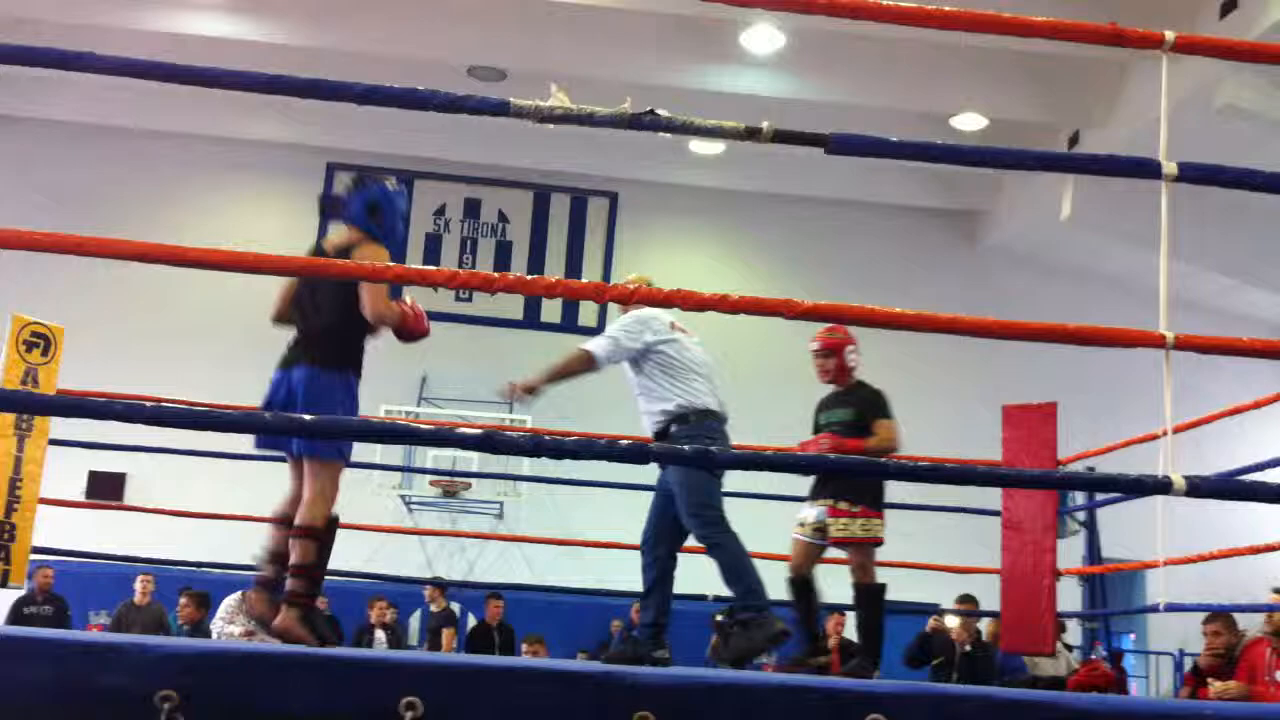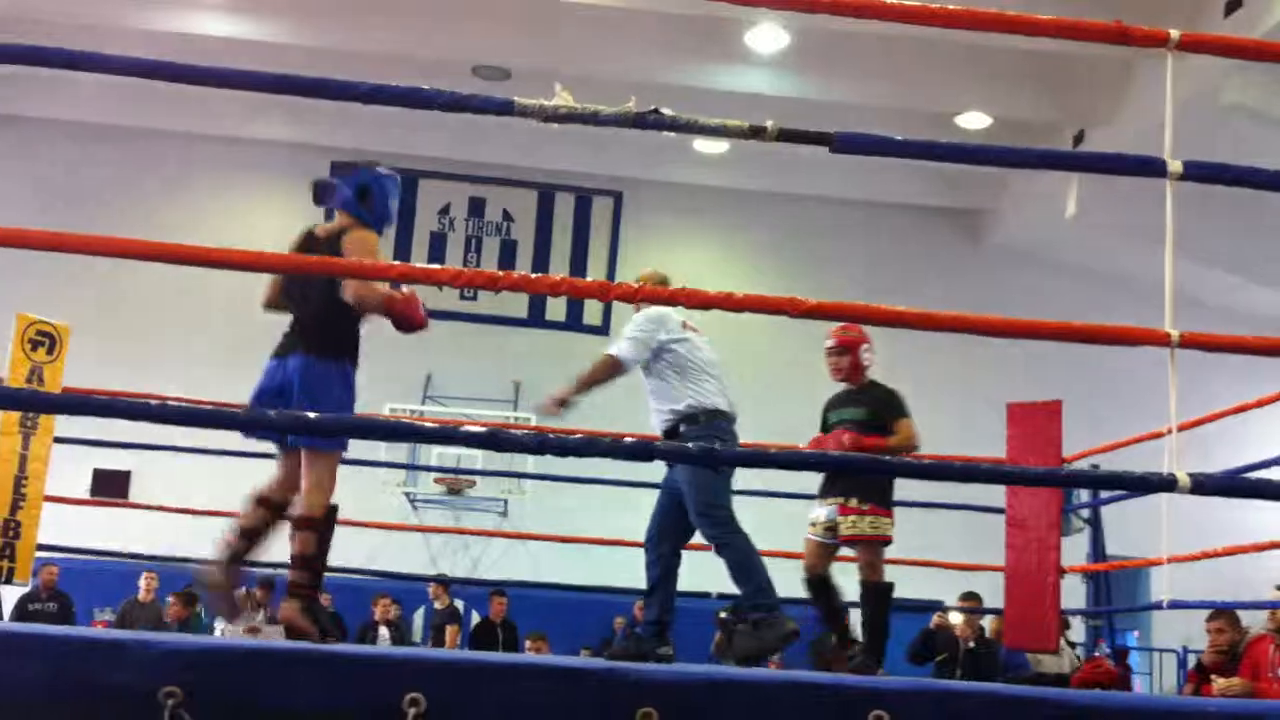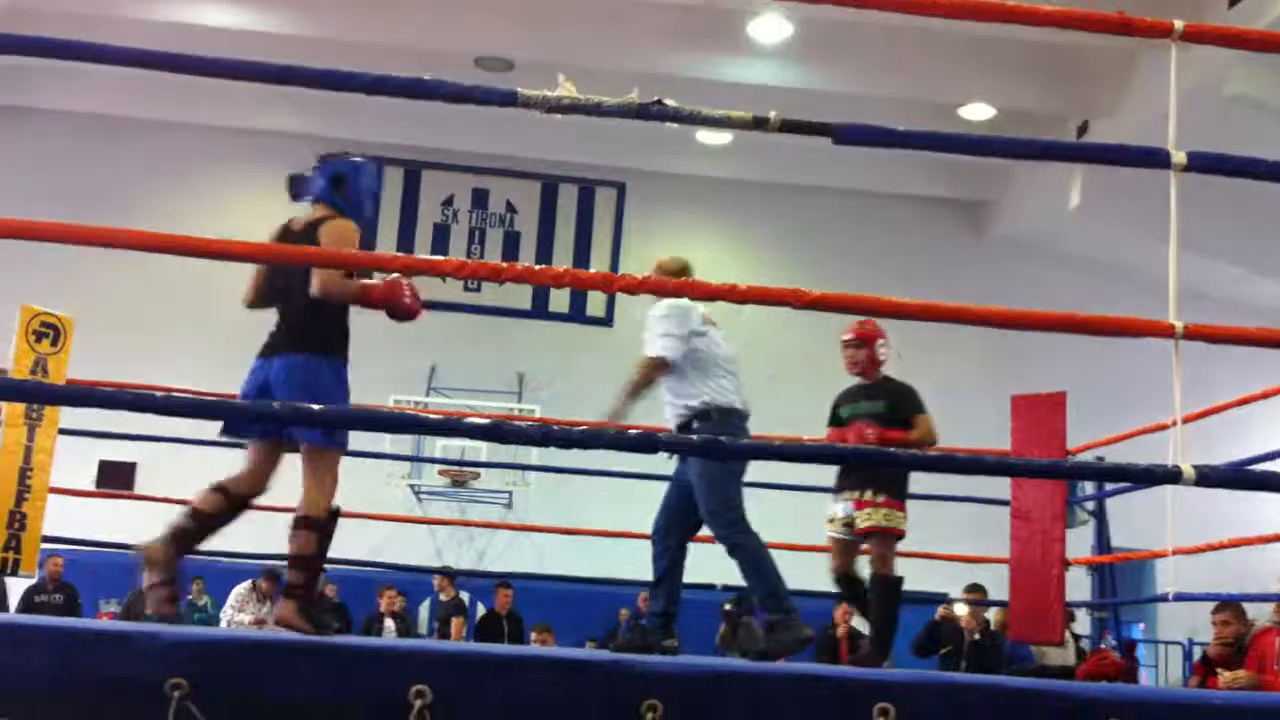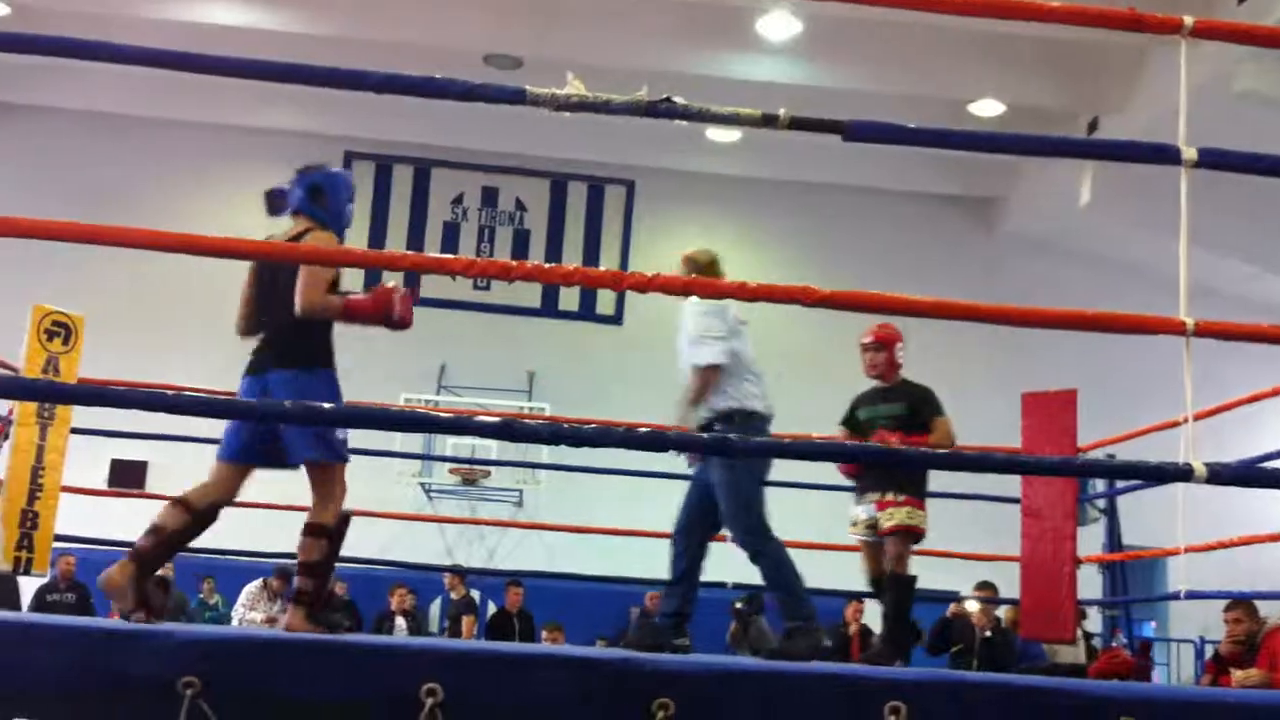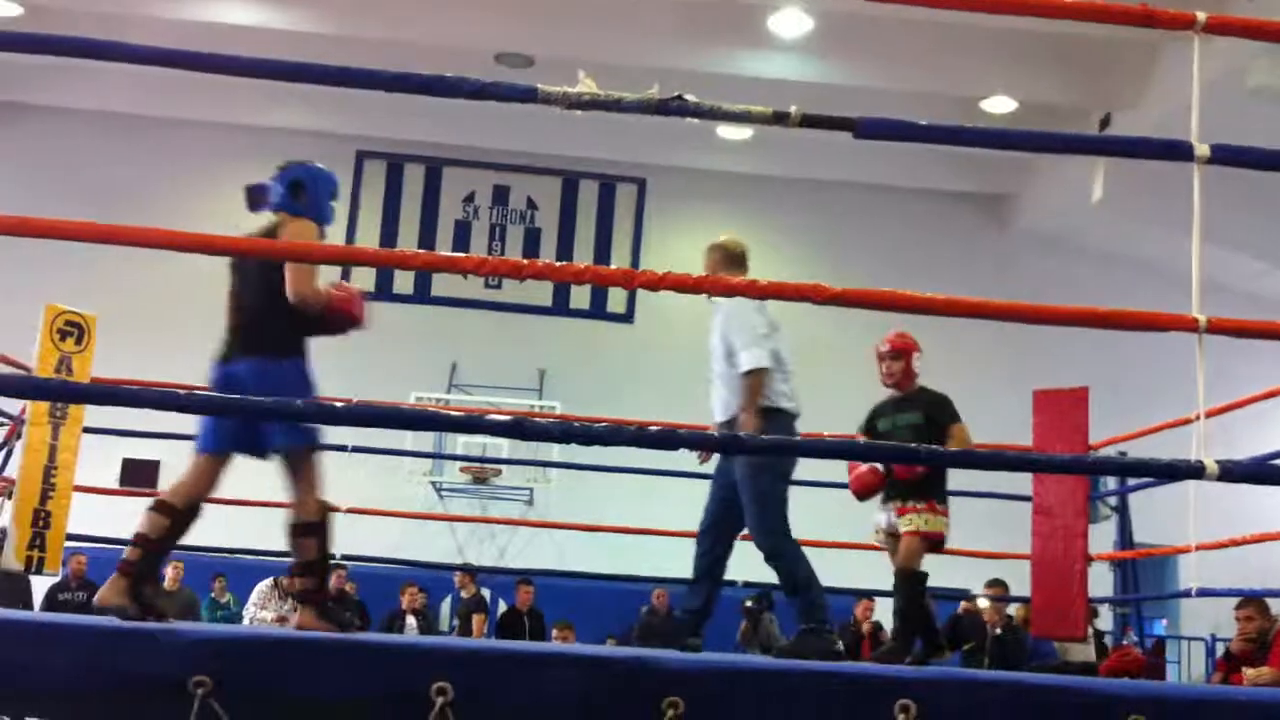
dt=0.1s
person 1, frame 1
left shoulder: (319, 252)
right shoulder: (369, 254)
left elbow: (281, 313)
right elbow: (376, 311)
right wrist: (407, 319)
left hip: (292, 371)
right hip: (330, 377)
left knee: (304, 488)
right knee: (320, 495)
left ankle: (267, 590)
right ankle: (295, 609)
person 1, frame 2
left shoulder: (309, 238)
right shoulder: (362, 238)
left elbow: (272, 299)
right elbow: (358, 293)
right wrist: (399, 304)
left hip: (287, 360)
right hip: (325, 365)
left knee: (290, 476)
right knee: (317, 483)
left ankle: (228, 563)
right ankle: (298, 599)
person 1, frame 3
left shoulder: (286, 232)
right shoulder: (341, 230)
left elbow: (253, 297)
right elbow: (324, 286)
right wrist: (380, 294)
left hip: (274, 359)
right hip: (316, 361)
left knee: (254, 473)
right knee: (321, 483)
left ankle: (168, 548)
right ankle: (294, 599)
person 1, frame 4
right shoulder: (321, 241)
left elbow: (246, 324)
right elbow: (309, 304)
right wrist: (368, 307)
left hip: (261, 375)
right hip: (306, 376)
left knee: (220, 488)
right knee: (329, 493)
left ankle: (131, 571)
right ankle: (305, 609)
person 1, frame 5
right shoulder: (300, 229)
right elbow: (300, 293)
left wrist: (316, 320)
right wrist: (337, 305)
left hip: (233, 364)
right hip: (275, 365)
left knee: (198, 479)
right knee: (305, 486)
left ankle: (124, 584)
right ankle: (312, 606)
person 2, frame 1
left shoulder: (640, 318)
right shoulder: (675, 329)
left elbow: (592, 354)
left wrist: (536, 383)
left hip: (689, 435)
right hip: (690, 438)
left knee: (708, 525)
right knee: (657, 544)
left ankle: (757, 619)
right ankle: (651, 641)
person 2, frame 2
left shoulder: (652, 317)
right shoulder: (682, 327)
left elbow: (618, 358)
left wrist: (570, 393)
left hip: (698, 436)
right hip: (694, 441)
left knee: (717, 525)
right knee: (660, 541)
left ankle: (769, 618)
right ankle: (653, 638)
person 2, frame 3
left shoulder: (668, 308)
right shoulder: (697, 314)
left elbow: (658, 357)
left wrist: (623, 403)
right wrist: (680, 438)
left hip: (710, 430)
right hip: (704, 435)
left knee: (729, 526)
right knee: (668, 534)
left ankle: (786, 622)
right ankle: (658, 631)
person 2, frame 4
left shoulder: (702, 306)
right shoulder: (724, 312)
left elbow: (710, 361)
left wrist: (687, 412)
right wrist: (699, 435)
left hip: (734, 433)
right hip: (725, 437)
left knee: (749, 532)
right knee: (688, 534)
left ankle: (804, 628)
right ankle: (672, 628)
person 2, frame 5
left shoulder: (734, 301)
right shoulder: (743, 304)
left elbow: (756, 359)
left wrist: (750, 415)
right wrist: (716, 431)
left hip: (760, 433)
right hip: (744, 437)
left knee: (768, 533)
right knee: (712, 534)
left ankle: (818, 632)
right ankle: (688, 627)
person 3, frame 1
left shoulder: (870, 398)
right shoulder: (825, 405)
left elbow: (889, 441)
left wrist: (838, 446)
right wrist: (809, 453)
left hip: (859, 499)
right hip: (822, 496)
left knee: (861, 571)
right knee: (797, 568)
left ankle: (868, 657)
right ankle: (814, 648)
person 3, frame 2
left shoulder: (884, 397)
right shoulder: (833, 404)
left elbow: (909, 441)
left wrist: (858, 444)
right wrist: (818, 451)
left hip: (869, 497)
right hip: (832, 494)
left knee: (870, 570)
right knee: (813, 567)
left ankle: (872, 653)
right ankle: (844, 641)
person 3, frame 3
left shoulder: (899, 392)
right shoulder: (844, 399)
left elbow: (928, 436)
right elbow: (832, 441)
left wrist: (880, 437)
right wrist: (835, 447)
left hip: (884, 491)
right hip: (848, 490)
left knee: (881, 564)
right knee: (840, 570)
left ankle: (879, 645)
right ankle: (880, 627)
person 3, frame 4
left shoulder: (918, 395)
right shoulder: (861, 402)
left elbow: (947, 438)
right elbow: (844, 443)
left wrist: (905, 444)
right wrist: (848, 458)
left hip: (904, 491)
right hip: (868, 492)
left knee: (896, 562)
right knee: (875, 572)
left ankle: (891, 644)
right ankle: (906, 631)
person 3, frame 5
left shoulder: (934, 402)
right shoulder: (879, 411)
left elbow: (963, 443)
right wrist: (861, 475)
left hip: (926, 500)
right hip: (892, 501)
left knee: (908, 565)
right knee: (904, 572)
left ankle: (901, 641)
right ankle: (931, 643)
